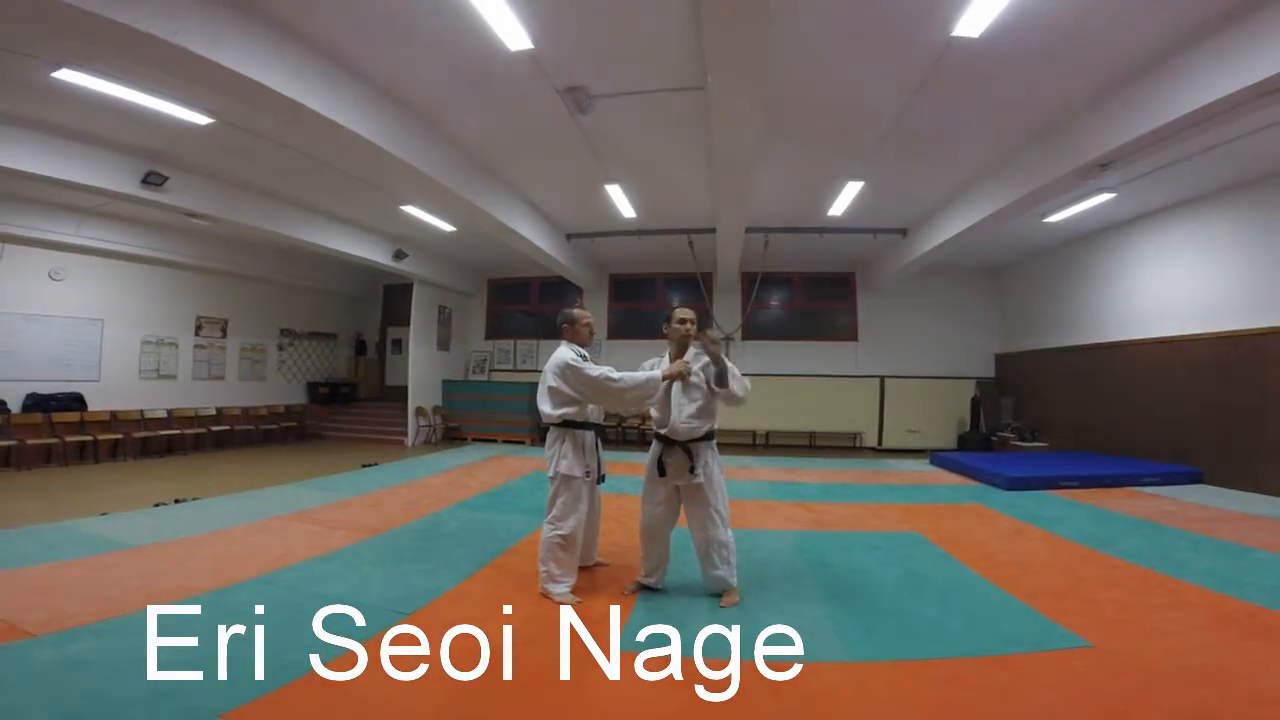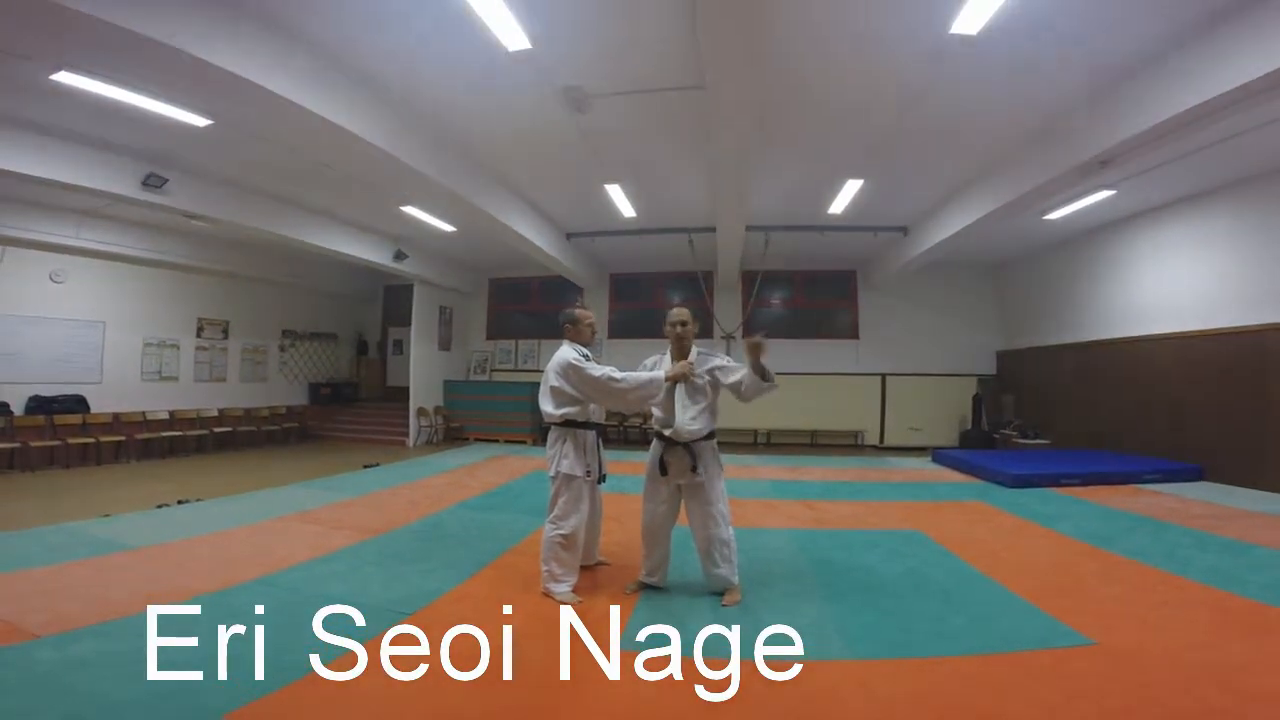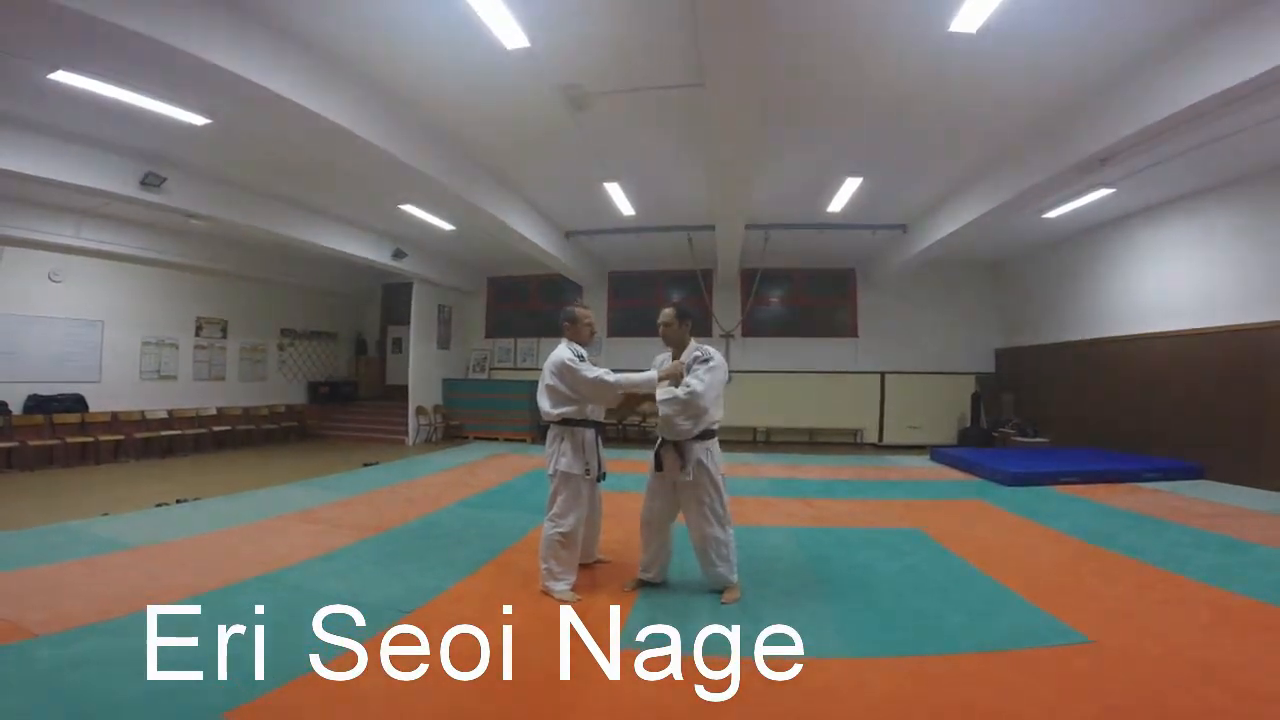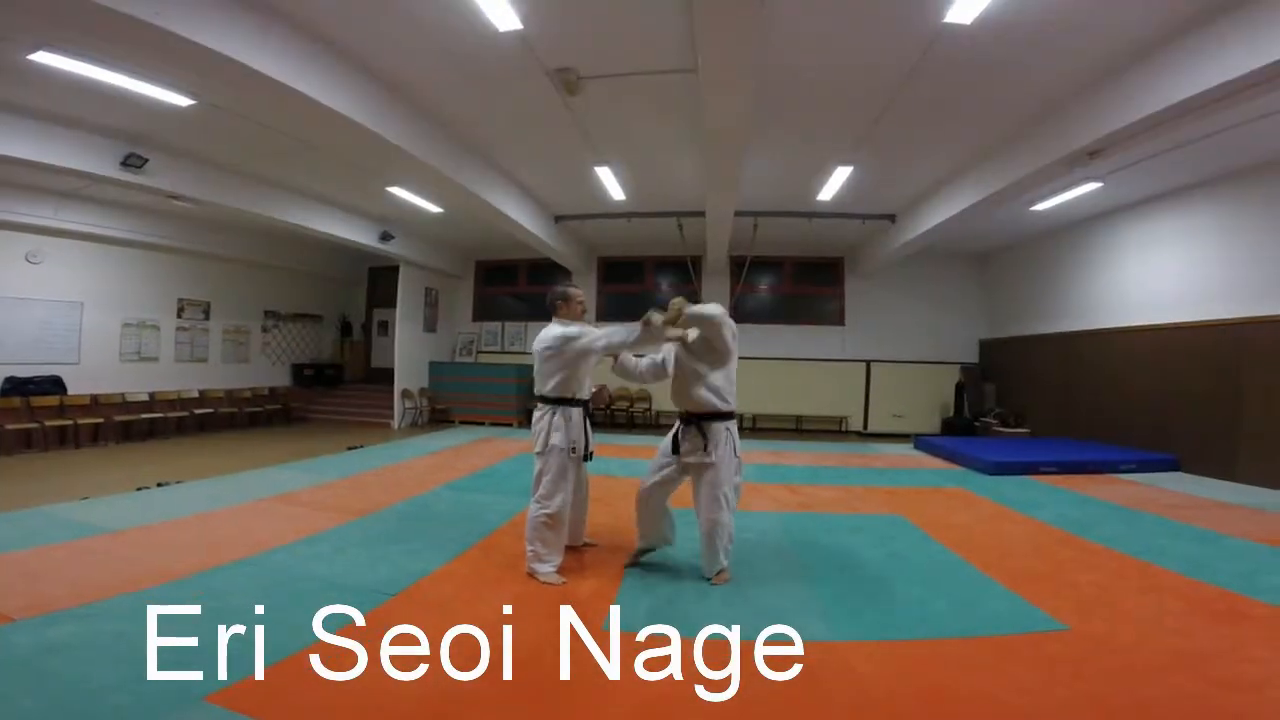
dt=0.5s
person 1, frame 1
left shoulder: (575, 358)
right shoulder: (566, 361)
left elbow: (600, 392)
right elbow: (613, 384)
right wrist: (664, 374)
left hip: (582, 442)
right hip: (569, 444)
left knee: (588, 506)
right knee: (565, 515)
left ankle: (584, 557)
right ankle: (554, 583)
person 1, frame 2
left shoulder: (577, 358)
right shoulder: (568, 360)
left elbow: (602, 391)
right elbow: (615, 383)
right wrist: (667, 375)
left hip: (583, 441)
right hip: (570, 444)
left knee: (589, 506)
right knee: (566, 514)
left ankle: (585, 556)
right ankle: (556, 582)
person 1, frame 3
left shoulder: (575, 356)
right shoulder: (564, 360)
left elbow: (595, 391)
right elbow: (608, 384)
right wrist: (660, 375)
left hip: (583, 438)
right hip: (570, 441)
left knee: (588, 504)
right knee: (566, 513)
left ankle: (585, 554)
right ankle: (555, 580)
person 1, frame 4
left shoulder: (567, 336)
right shoulder: (557, 337)
right elbow: (604, 339)
left wrist: (591, 390)
right wrist: (648, 329)
left hip: (572, 418)
right hip: (557, 423)
left knee: (575, 486)
right knee: (552, 495)
left ankle: (572, 537)
right ankle: (541, 563)
person 2, frame 1
left shoulder: (707, 364)
right shoulder: (651, 367)
left elbow: (738, 394)
left wrist: (719, 360)
left hip: (699, 454)
right hip: (663, 453)
left knee: (711, 524)
right knee: (653, 522)
left ankle: (726, 584)
right ankle: (649, 577)
person 2, frame 2
left shoulder: (712, 363)
right shoulder: (652, 365)
left elbow: (751, 388)
left wrist: (755, 362)
left hip: (701, 454)
right hip: (663, 452)
left knee: (712, 523)
right knee: (654, 520)
left ankle: (727, 582)
right ankle: (652, 577)
person 2, frame 3
left shoulder: (708, 359)
right shoulder: (662, 361)
left elbow: (694, 397)
left wrist: (648, 397)
left hip: (697, 451)
right hip: (668, 449)
left knee: (709, 521)
right knee: (654, 517)
left ankle: (727, 580)
right ankle: (651, 573)
person 2, frame 4
left shoulder: (715, 340)
right shoulder: (673, 348)
left elbow: (715, 316)
right elbow: (643, 371)
left wrist: (681, 316)
right wrist: (616, 356)
left hip: (716, 434)
right hip: (684, 431)
left knee: (715, 507)
right knee: (651, 490)
left ankle: (718, 565)
right ankle: (653, 540)
